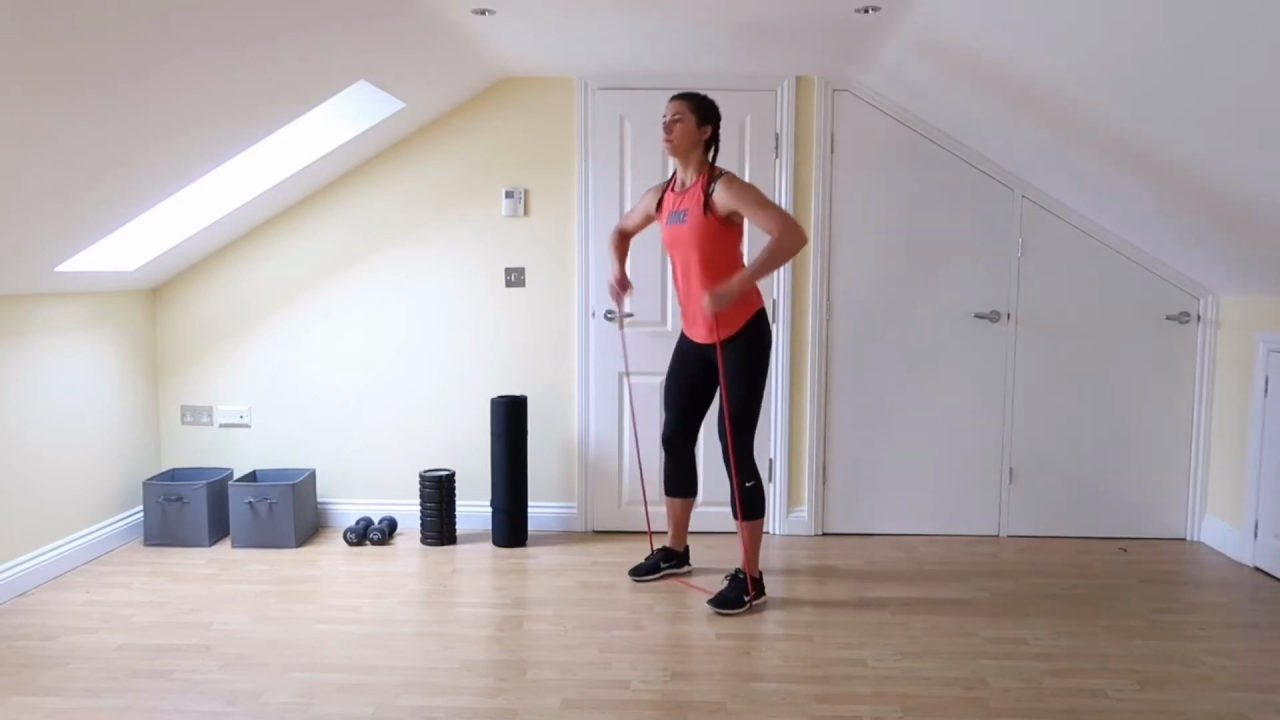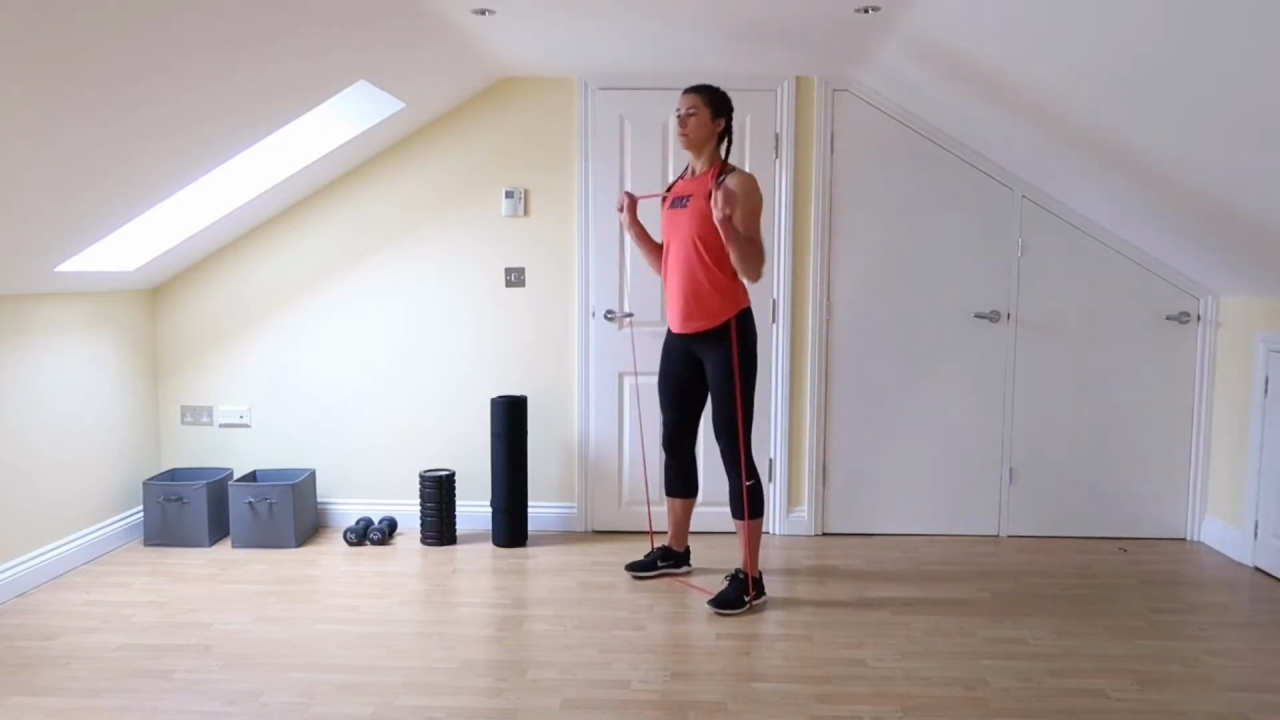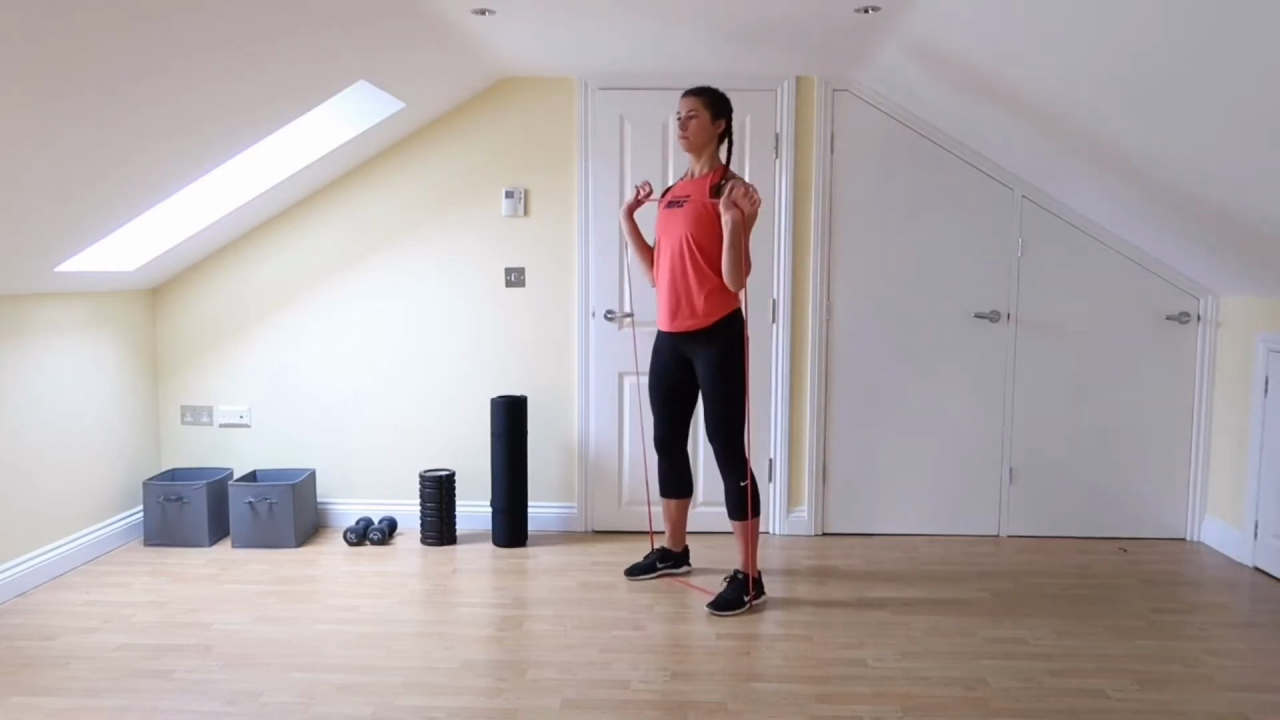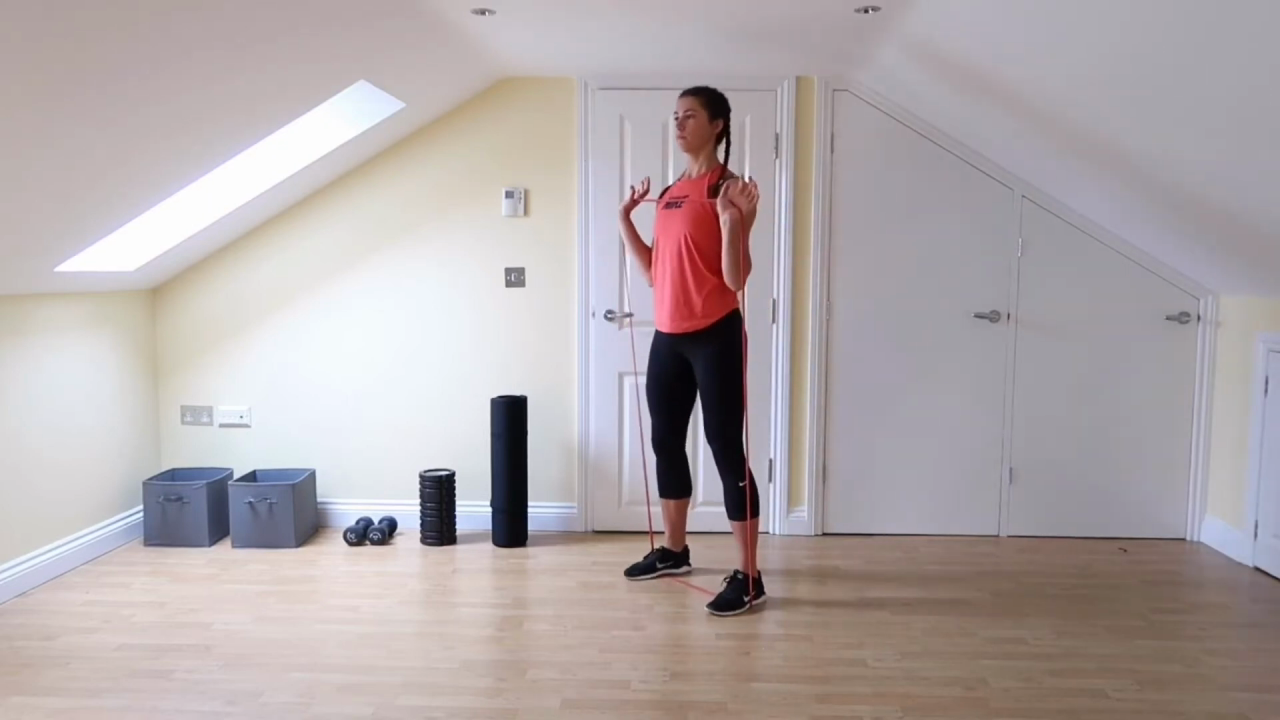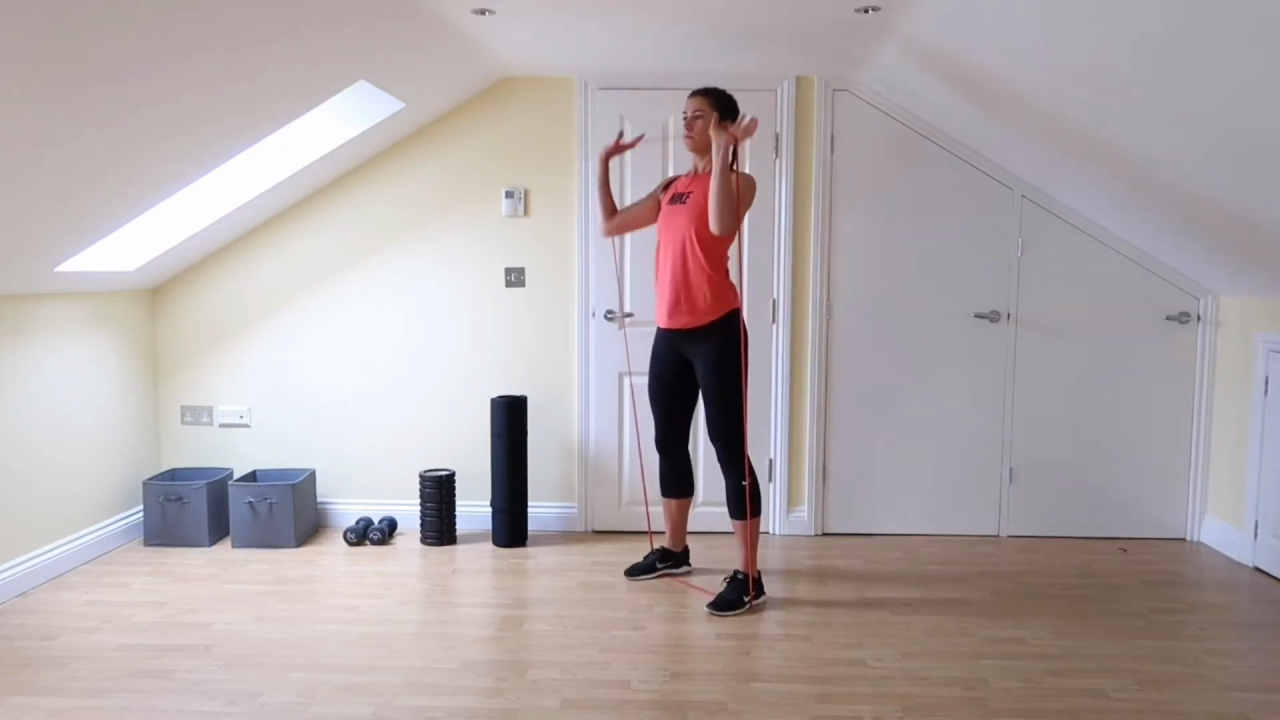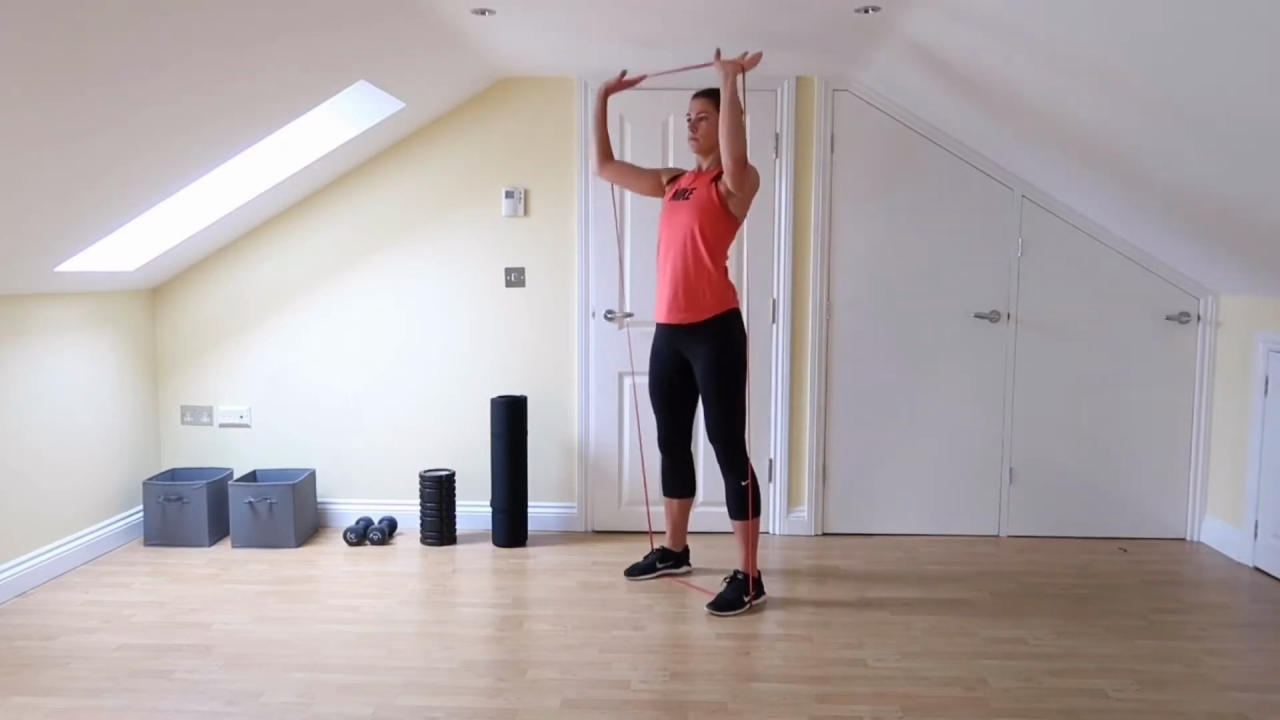
dt=0.3s
person 1, frame 1
left shoulder: (725, 188)
right shoulder: (661, 194)
left elbow: (793, 235)
right elbow: (622, 229)
left wrist: (738, 285)
right wrist: (618, 270)
left hip: (742, 335)
right hip: (693, 338)
left knee: (736, 450)
right knee: (675, 438)
left ankle: (750, 577)
right ankle: (675, 549)
person 1, frame 2
left shoulder: (735, 183)
right shoulder: (675, 188)
left elbow: (753, 271)
left wrist: (728, 224)
right wrist: (631, 223)
left hip: (726, 332)
right hip: (680, 335)
left knee: (733, 449)
right knee: (675, 441)
left ankle: (749, 577)
right ankle: (675, 549)
person 1, frame 3
left shoulder: (732, 190)
right shoulder: (672, 193)
left elbow: (735, 280)
left wrist: (734, 223)
right wrist: (627, 218)
left hip: (717, 335)
right hip: (670, 336)
left knee: (727, 450)
right knee: (668, 442)
left ankle: (748, 577)
right ankle: (673, 550)
person 1, frame 4
left shoulder: (729, 188)
right shoulder: (669, 193)
left elbow: (736, 279)
left wrist: (732, 220)
right wrist: (624, 217)
left hip: (715, 335)
right hip: (668, 336)
left knee: (726, 450)
right knee: (666, 442)
left ankle: (748, 577)
right ankle: (674, 550)
person 1, frame 5
left shoulder: (737, 182)
right shoulder: (671, 188)
left elbow: (720, 224)
right elbow: (610, 225)
left wrist: (723, 151)
right wrist: (605, 162)
left hip: (715, 331)
right hip: (670, 333)
left knee: (728, 447)
right knee: (669, 441)
left ankle: (749, 577)
right ankle: (674, 549)
person 1, frame 6
left shoulder: (738, 182)
right shoulder: (672, 182)
left elbow: (735, 161)
right elbow: (604, 167)
left wrist: (731, 83)
right wrist: (603, 99)
left hip: (715, 330)
right hip: (669, 330)
left knee: (728, 448)
right knee: (672, 442)
left ankle: (749, 577)
right ankle: (674, 549)
